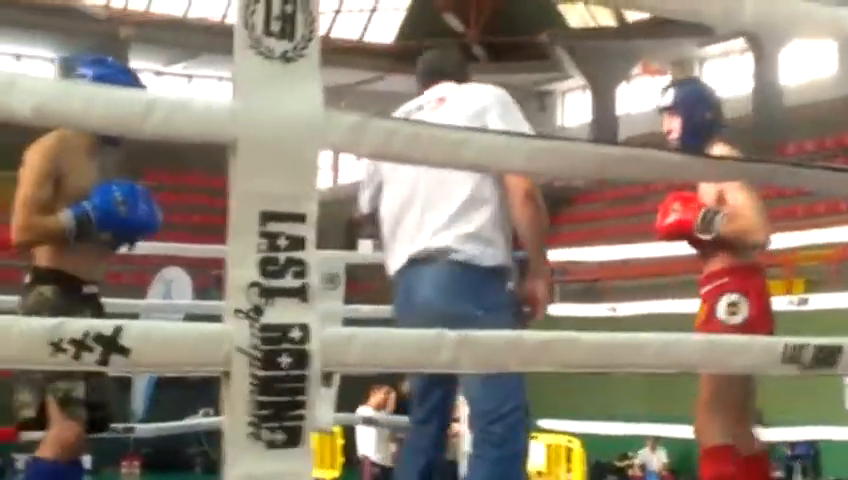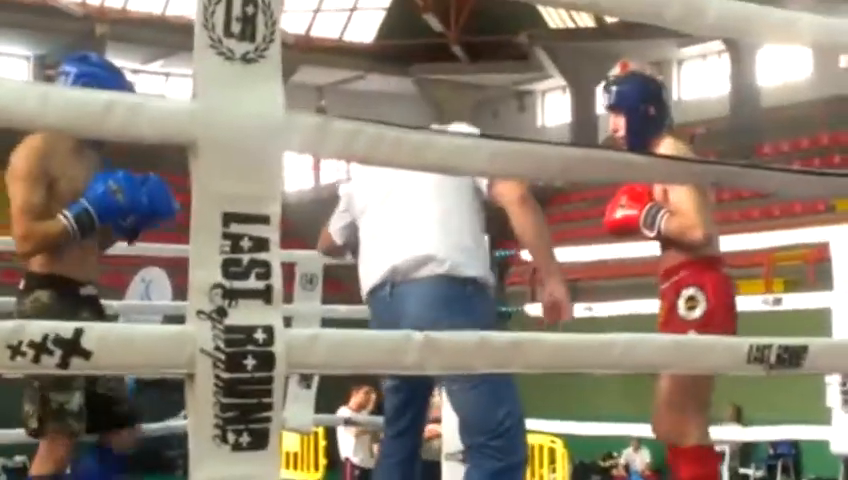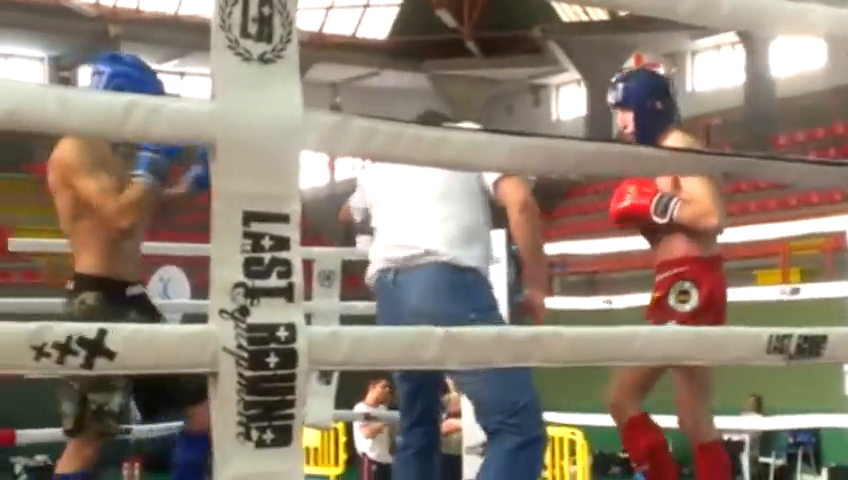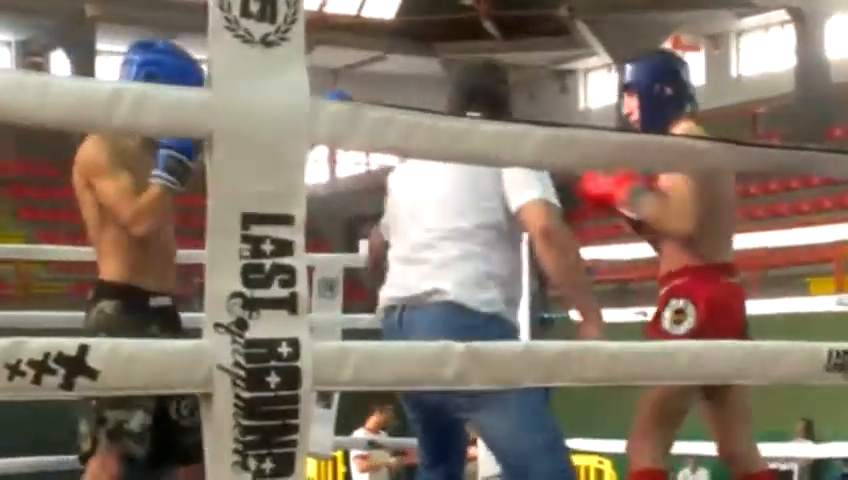
dt=0.3s
person 1, frame 1
left shoulder: (99, 159)
right shoulder: (51, 150)
right elbow: (21, 231)
left wrist: (121, 228)
right wrist: (88, 217)
left hip: (86, 302)
right hip: (51, 299)
left knee: (77, 435)
right knee: (66, 431)
person 1, frame 2
left shoulder: (89, 157)
right shoulder: (36, 152)
right elbow: (26, 240)
left wrist: (126, 222)
right wrist: (89, 212)
left hip: (86, 304)
right hip: (50, 303)
left knee: (119, 434)
right knee: (58, 440)
person 1, frame 3
left shoulder: (116, 153)
right shoulder: (75, 151)
left elbow: (136, 212)
right elbow: (123, 217)
left wrist: (197, 178)
right wrist: (154, 157)
left hip: (134, 301)
right hip: (98, 303)
left knee: (202, 411)
right knee: (88, 439)
person 1, frame 4
left shoulder: (156, 149)
right shoulder: (102, 149)
right elbow: (142, 222)
right wrist: (177, 154)
left hip: (162, 314)
right hip: (121, 313)
person 2, frame 1
left shoulder: (723, 161)
left elbow: (757, 232)
left wrist: (699, 220)
right wrist: (691, 227)
left hip: (733, 298)
right hip: (729, 299)
left knee: (709, 423)
right knee: (736, 428)
person 2, frame 2
left shoulder: (671, 155)
right shoulder: (661, 161)
left elbow: (697, 229)
left wrist: (644, 216)
right wrist: (644, 217)
left hip: (696, 294)
right hip: (687, 294)
left knee: (683, 426)
right knee: (667, 423)
person 2, frame 3
left shoulder: (681, 148)
right shoulder: (666, 155)
left elbow: (712, 217)
left wrist: (655, 204)
right wrist: (644, 212)
left hip: (689, 285)
right hip: (684, 286)
left knee: (622, 399)
right knee: (696, 421)
person 2, frame 4
left shoulder: (682, 143)
left elbow: (683, 222)
left wrist: (626, 194)
right wrist: (634, 205)
left hip: (694, 298)
right hip: (722, 292)
left knee: (646, 445)
person 3, frame 1
right shoulder: (486, 98)
left elbow: (365, 207)
right elbow: (524, 189)
right wrist: (539, 271)
left hip: (410, 286)
right hip: (469, 279)
left knee: (427, 419)
right knee: (501, 426)
person 3, frame 2
left shoulder: (364, 175)
left elbow: (328, 243)
right elbow: (516, 197)
right wrist: (551, 278)
left hip: (387, 305)
right hip: (447, 293)
left knee: (401, 435)
right knee: (499, 447)
person 3, frame 3
left shoulder: (382, 166)
right elbow: (520, 201)
right wrist: (536, 285)
left hip: (391, 293)
right hip: (448, 284)
left knee: (417, 424)
right knee: (518, 427)
person 3, frame 4
left shoulder: (411, 161)
left elbow: (377, 248)
right elbow: (543, 225)
right wrist: (592, 319)
left hip: (399, 327)
right hip: (465, 325)
